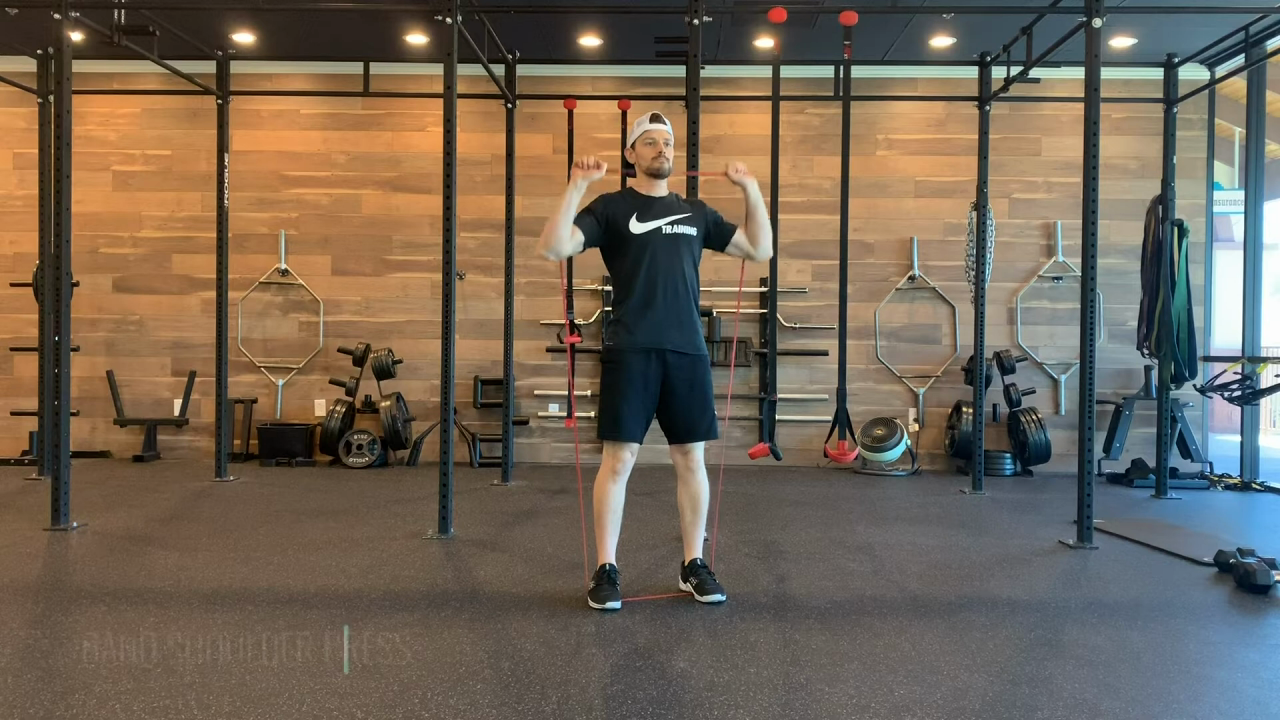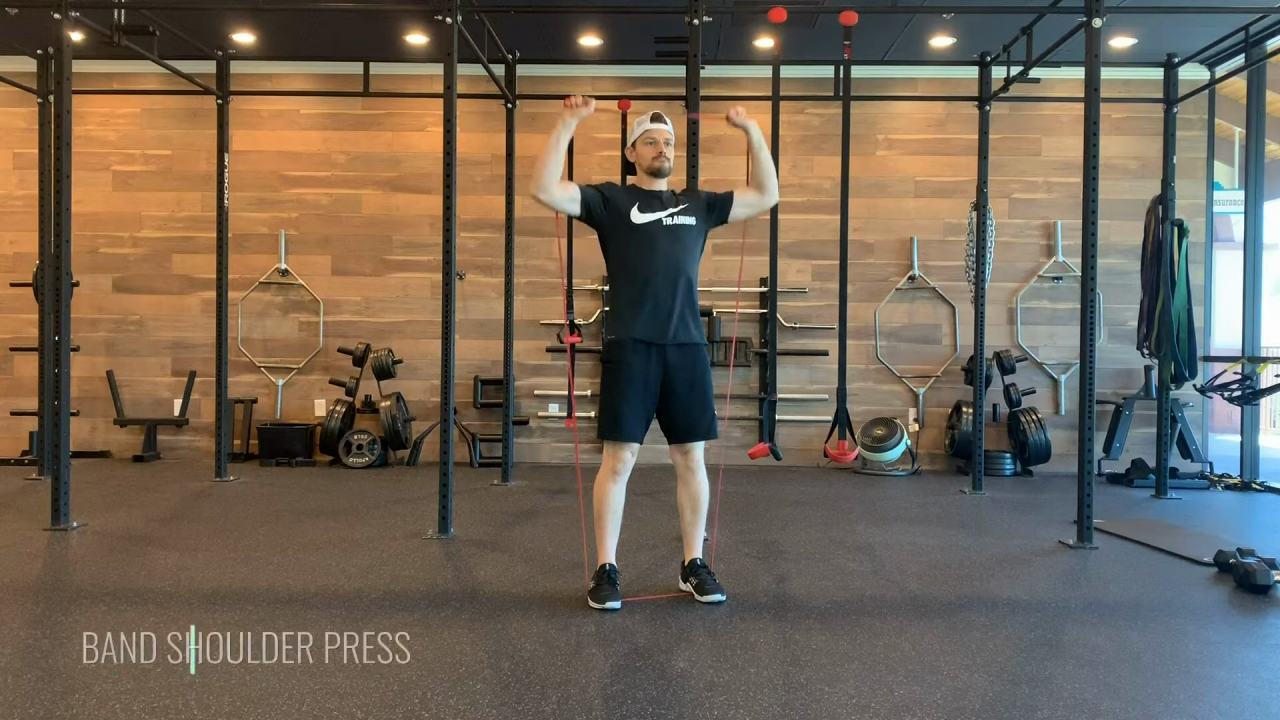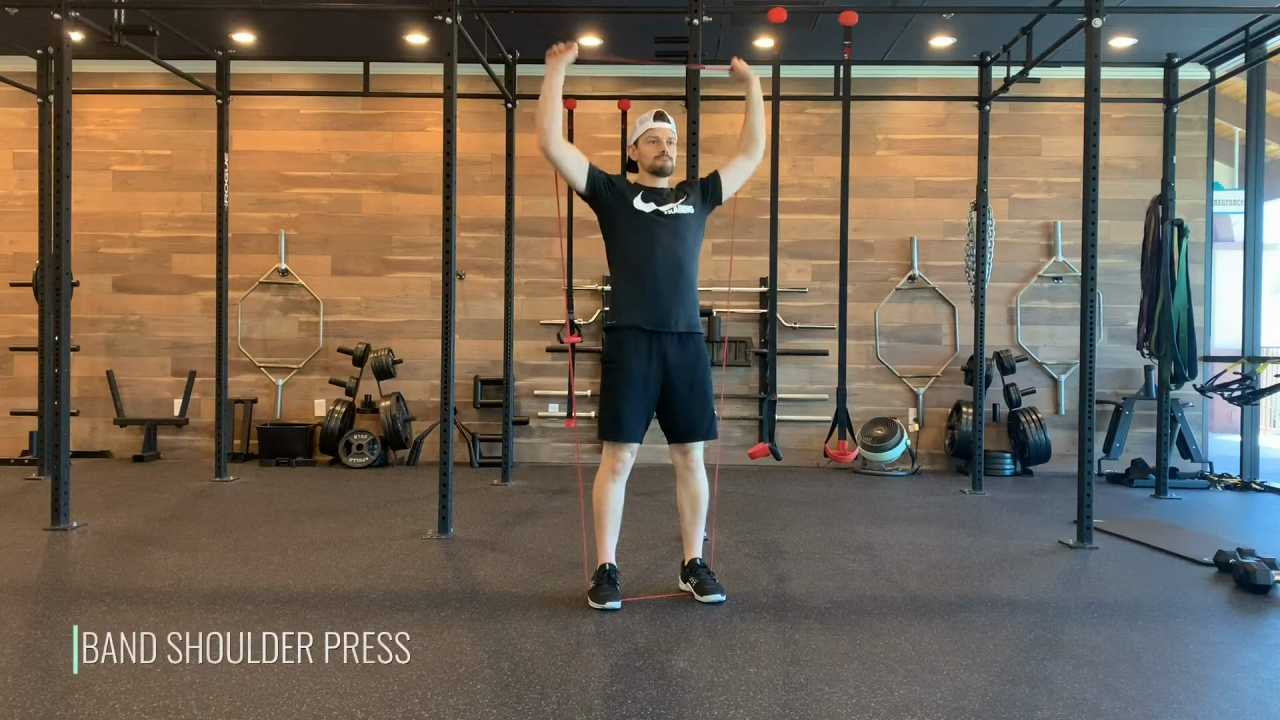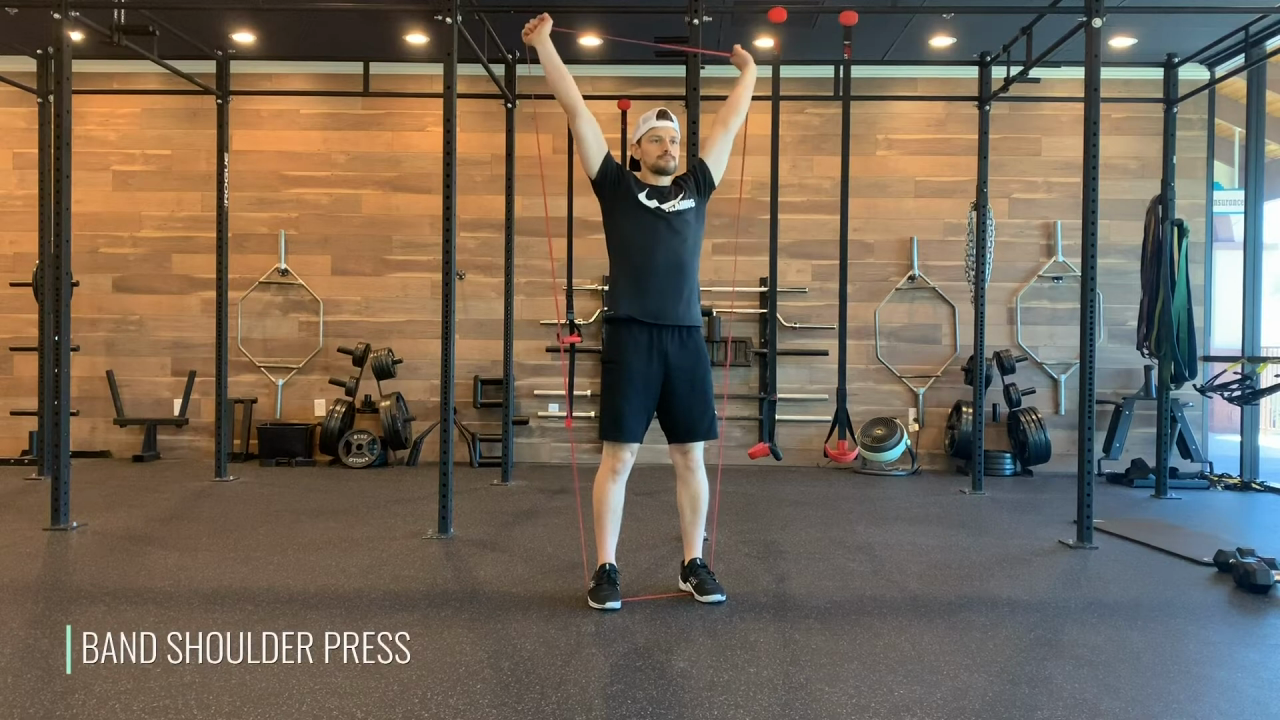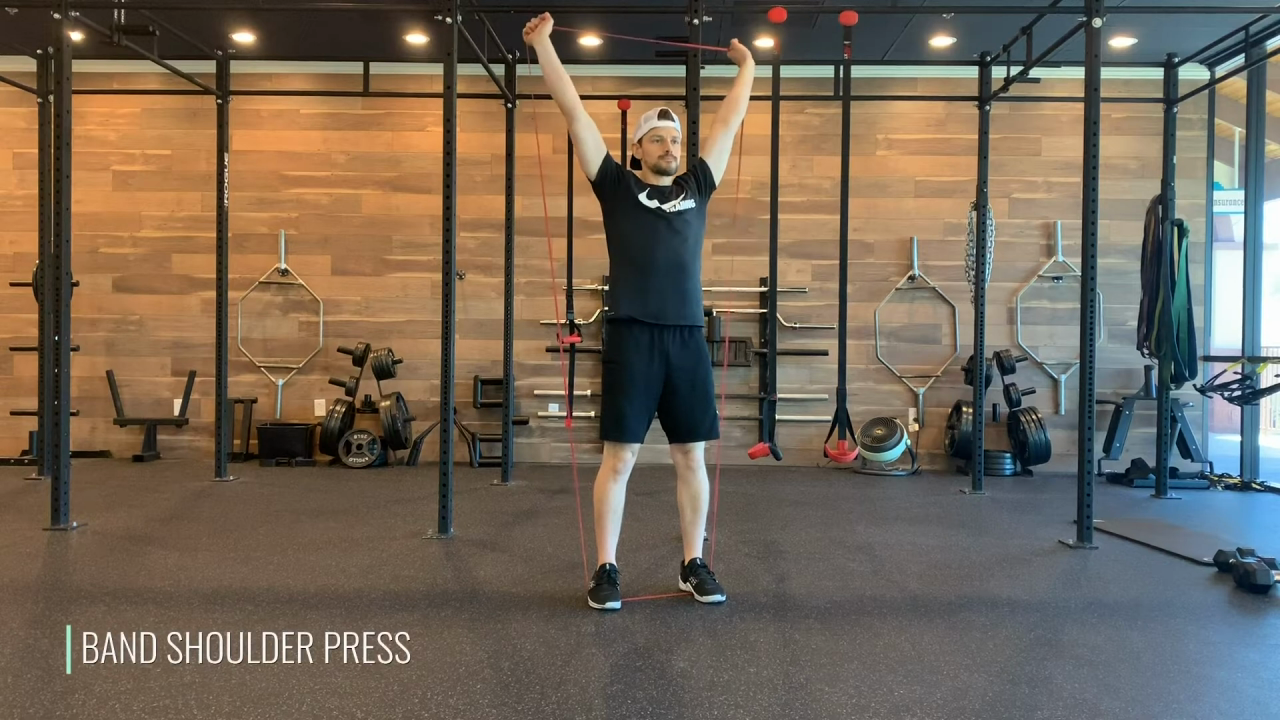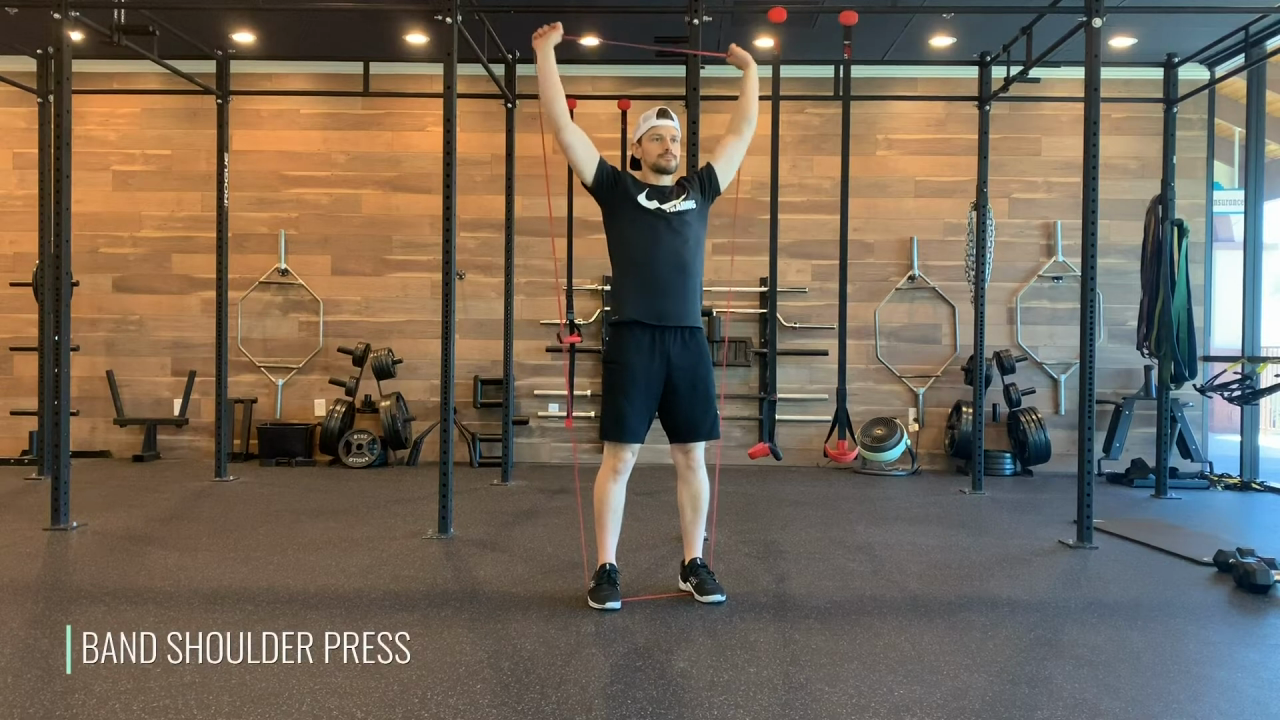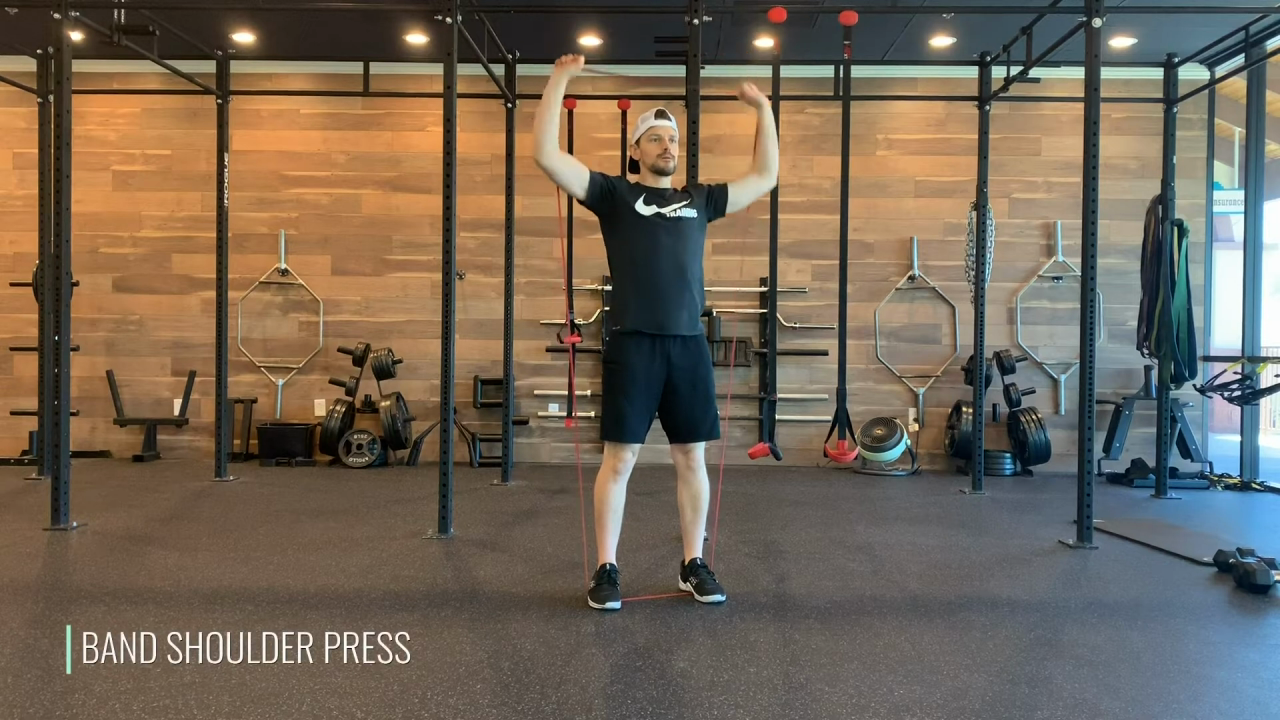
dt=0.2s
person 1, frame 1
left shoulder: (697, 212)
right shoulder: (610, 207)
left elbow: (760, 250)
right elbow: (552, 248)
left wrist: (751, 190)
right wrist: (576, 188)
left hip: (687, 350)
right hip: (629, 351)
left knee: (691, 458)
right knee: (618, 459)
left ankle: (693, 565)
right ankle: (606, 570)
person 1, frame 2
left shoulder: (697, 203)
right shoulder: (610, 199)
left elbow: (767, 197)
right elbow: (544, 191)
left wrist: (752, 132)
right wrist: (566, 125)
left hip: (687, 347)
right hip: (630, 347)
left knee: (691, 457)
right knee: (618, 458)
left ankle: (693, 564)
right ankle: (606, 569)
person 1, frame 3
left shoulder: (697, 196)
right shoulder: (612, 193)
left elbow: (752, 153)
right elbow: (551, 144)
left wrist: (751, 87)
right wrist: (556, 70)
left hip: (687, 344)
right hip: (631, 344)
left knee: (691, 458)
right knee: (618, 458)
left ankle: (694, 563)
right ankle: (605, 568)
person 1, frame 4
left shoulder: (695, 188)
right shoulder: (616, 186)
left elbow: (730, 123)
right elbow: (576, 108)
left wrist: (748, 71)
right wrist: (543, 44)
left hip: (686, 340)
right hip: (631, 341)
left knee: (690, 458)
right knee: (617, 459)
left ankle: (693, 564)
right ankle: (605, 569)
person 1, frame 5
left shoulder: (696, 187)
right shoulder: (617, 187)
left elbow: (729, 121)
right elbow: (573, 110)
left wrist: (746, 65)
right wrist: (543, 44)
left hip: (688, 341)
right hip: (632, 341)
left knee: (691, 457)
right knee: (619, 458)
left ankle: (692, 563)
right ankle: (606, 569)
person 1, frame 6
left shoulder: (698, 190)
right shoulder: (615, 189)
left elbow: (741, 132)
right elbow: (561, 122)
left wrist: (750, 71)
right wrist: (545, 52)
left hip: (689, 342)
right hip: (633, 342)
left knee: (691, 457)
right knee: (619, 458)
left ankle: (693, 563)
right ankle: (605, 568)
person 1, frame 7
left shoulder: (700, 201)
right shoulder: (614, 195)
left elbow: (765, 174)
right elbow: (546, 155)
left wrist: (762, 106)
right wrist: (558, 81)
left hip: (689, 346)
right hip: (633, 345)
left knee: (691, 458)
right knee: (619, 459)
left ankle: (694, 563)
right ankle: (606, 568)
